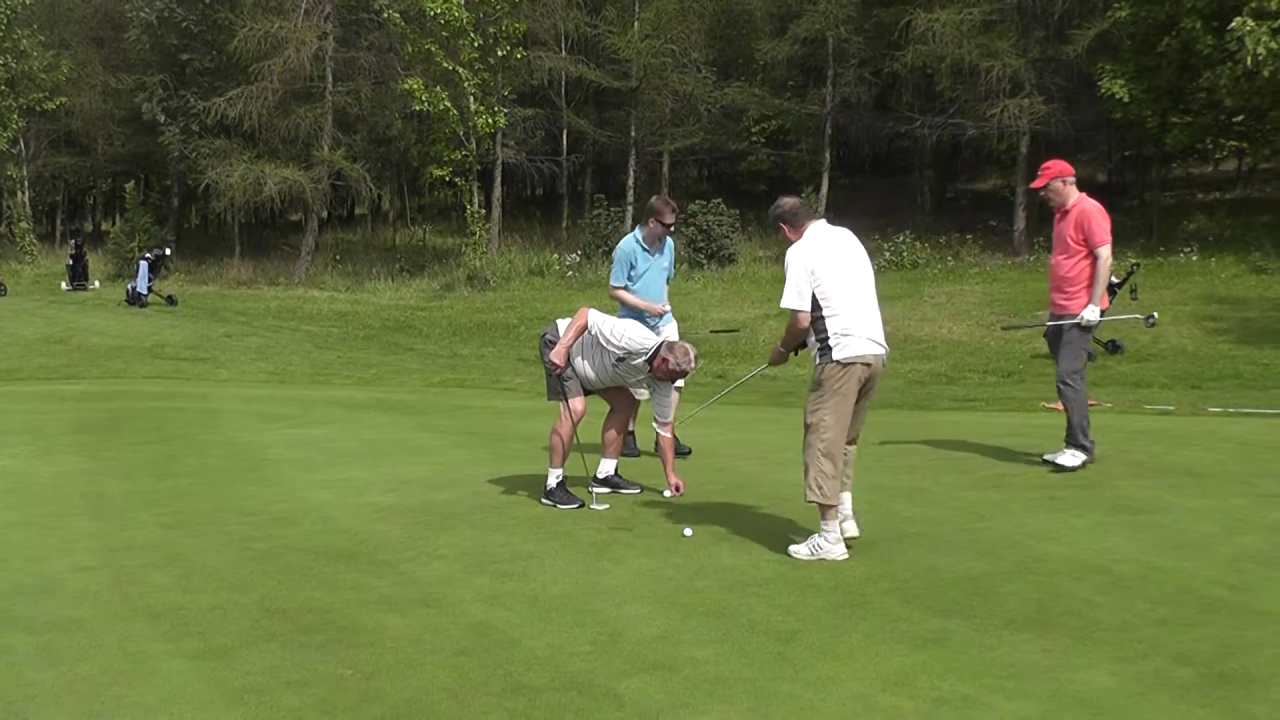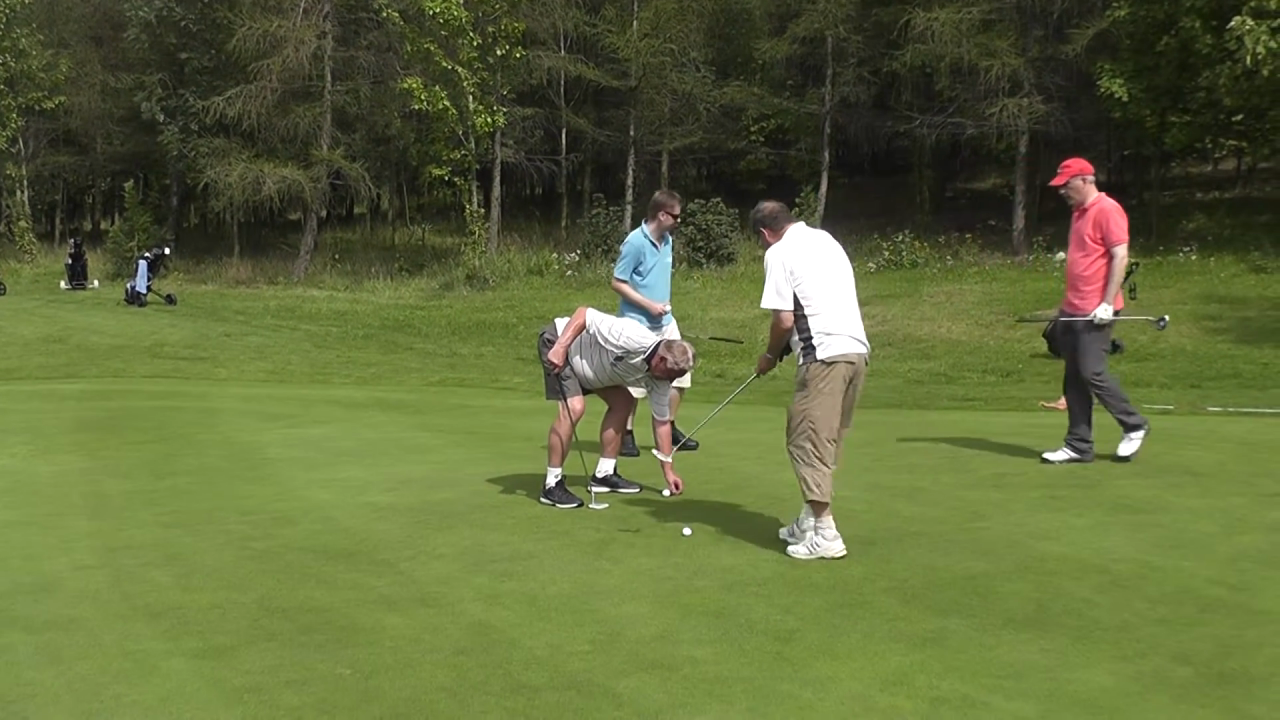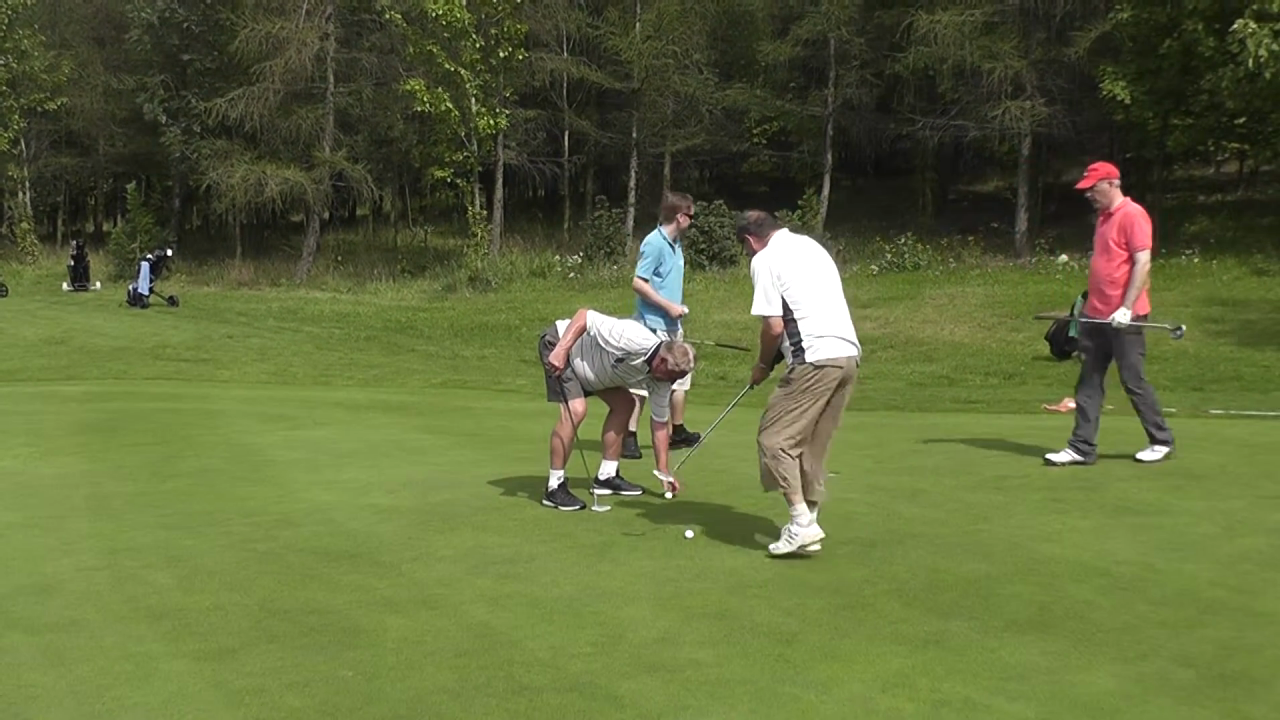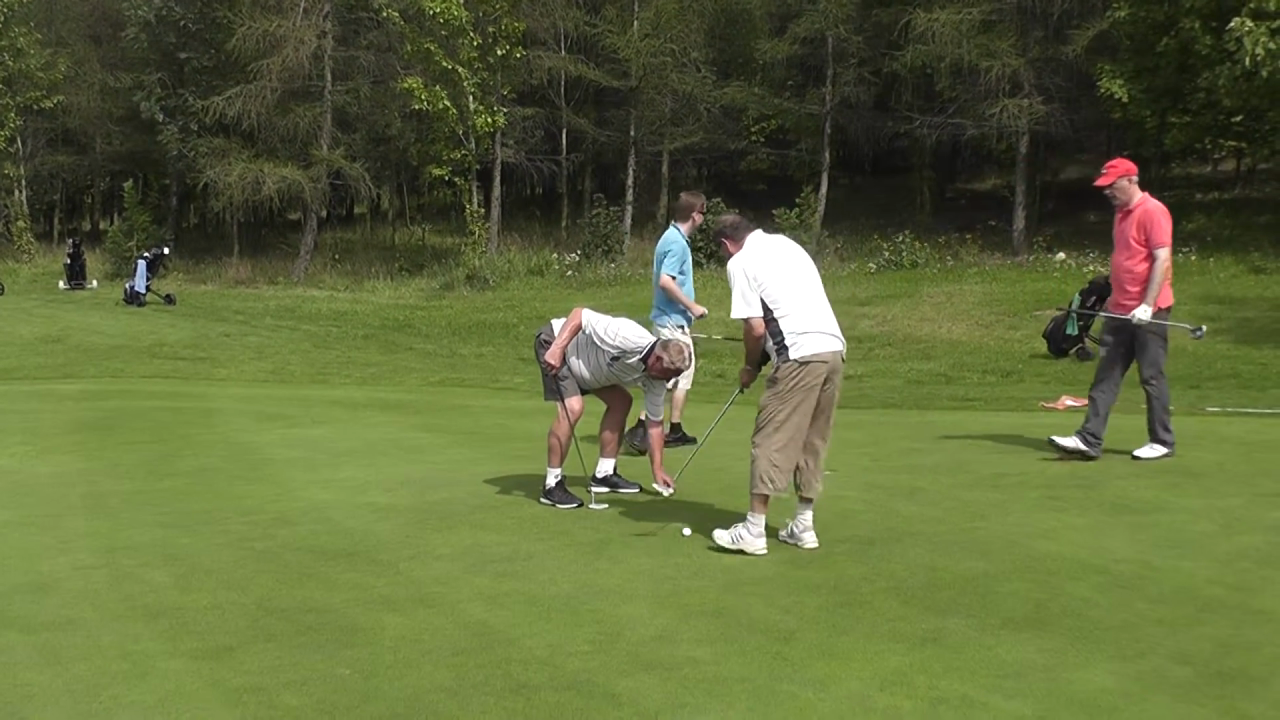
dt=0.2s
person 1, frame 1
left shoulder: (800, 252)
right shoulder: (846, 236)
left elbow: (801, 319)
left wrist: (783, 349)
left hip: (841, 356)
right hip: (875, 350)
left knee: (823, 442)
right knee: (842, 440)
left ankle: (830, 538)
right ankle: (844, 514)
person 1, frame 2
left shoulder: (778, 253)
right shoulder: (825, 239)
left elbow: (784, 319)
left wrist: (770, 356)
right wrist: (787, 347)
left hip: (825, 356)
right hip: (857, 350)
left knee: (807, 442)
right knee: (825, 442)
left ankle: (826, 534)
right ankle: (812, 522)
person 1, frame 3
left shoulder: (764, 259)
right shoulder: (810, 244)
left elbow: (774, 326)
left wrist: (763, 365)
right wrist: (778, 355)
left hip: (815, 360)
right hip: (848, 354)
left knee: (776, 438)
right knee: (814, 444)
left ankle: (800, 520)
right ankle: (806, 524)
person 1, frame 4
left shoulder: (740, 262)
right shoulder: (785, 243)
left elbow: (755, 327)
left wrist: (750, 367)
right wrist: (761, 360)
left hip: (801, 356)
right hip: (834, 349)
left knee: (772, 441)
right knee: (811, 442)
left ankle: (753, 530)
right ankle: (803, 525)
person 2, frame 1
left shoulder: (1090, 211)
right shoulder: (1060, 214)
left elbow: (1105, 258)
left wrist: (1095, 303)
left hip: (1081, 311)
right hip: (1059, 311)
left knee: (1069, 373)
right knee: (1065, 376)
left ankle: (1080, 442)
right ankle: (1076, 443)
person 2, frame 2
left shoulder: (1108, 210)
right shoulder: (1078, 213)
left elbow: (1121, 257)
left wrist: (1107, 303)
left hip: (1096, 312)
right hip: (1071, 311)
left knee: (1094, 374)
right knee: (1073, 379)
left ankle: (1135, 426)
right ankle: (1078, 445)
person 2, frame 3
left shoulder: (1133, 215)
right shoulder: (1103, 217)
left elbow: (1142, 264)
left wrist: (1127, 308)
left hip: (1124, 316)
right hip: (1097, 314)
left knee: (1134, 381)
right knee: (1088, 381)
left ankle: (1161, 440)
right ankle: (1081, 447)
person 2, frame 4
left shoulder: (1153, 212)
right shoulder: (1120, 213)
left elbow: (1163, 260)
left wrist: (1148, 304)
left hip: (1147, 310)
right hip: (1118, 310)
left knee: (1151, 376)
right knee: (1106, 373)
left ankle: (1161, 441)
right ankle: (1089, 438)
person 3, frame 1
left shoulder: (668, 245)
right shoulder: (627, 248)
right elbow: (615, 291)
right wrist: (648, 307)
left hip: (665, 323)
right hip: (635, 325)
left knee: (674, 377)
right knee: (635, 383)
right ankle: (628, 436)
person 3, frame 2
left shoulder: (667, 241)
right shoulder: (635, 242)
right elbow: (617, 283)
right wrist: (648, 305)
left hip: (665, 322)
right hip: (638, 324)
left knee: (678, 373)
left ankle: (670, 430)
right ankle: (626, 435)
person 3, frame 3
left shoulder: (675, 243)
right shoulder: (655, 244)
right elbow: (639, 283)
right wrist: (669, 307)
left hip: (671, 326)
right hip: (654, 325)
left knee: (679, 377)
left ankle: (678, 431)
right ankle: (629, 437)
person 3, frame 4
left shoulder: (679, 240)
right shoulder: (676, 242)
right elbow: (666, 282)
left wrist: (689, 308)
right wrist: (693, 307)
left hip: (672, 319)
right hip: (672, 320)
left knee: (683, 375)
right knee: (671, 376)
left ankle: (676, 430)
right ankle: (639, 427)
person 4, frame 1
left shoulder: (660, 381)
right shoulder: (634, 339)
left elbow: (664, 423)
right elbow: (585, 314)
left wrist: (670, 474)
right wrist: (561, 348)
right hip: (559, 342)
left knee: (625, 403)
right knee: (575, 408)
left ankle: (605, 475)
right ankle: (553, 485)
person 4, frame 2
left shoulder: (658, 379)
right shoulder: (632, 338)
left elbow: (662, 422)
right elbow: (583, 313)
left wrist: (668, 470)
right wrist: (560, 347)
right hip: (558, 341)
left knee: (623, 402)
right knee: (574, 408)
left ankle: (604, 474)
right ankle: (552, 485)
person 4, frame 3
left shoulder: (659, 380)
right shoulder: (633, 339)
left elbow: (660, 423)
right elbow: (584, 315)
left wrist: (663, 471)
right wrist: (561, 350)
right hip: (559, 343)
left knee: (624, 404)
right knee: (576, 410)
left ankle: (606, 477)
right ankle: (555, 487)
person 4, frame 4
left shoulder: (654, 379)
right shoulder: (629, 338)
left elbow: (655, 422)
right elbow: (579, 314)
left wrist: (658, 470)
right wrist: (557, 348)
left hip: (585, 364)
right hip: (555, 342)
left knee: (621, 402)
right knee: (573, 407)
left ankle: (603, 474)
right ankle: (552, 485)
